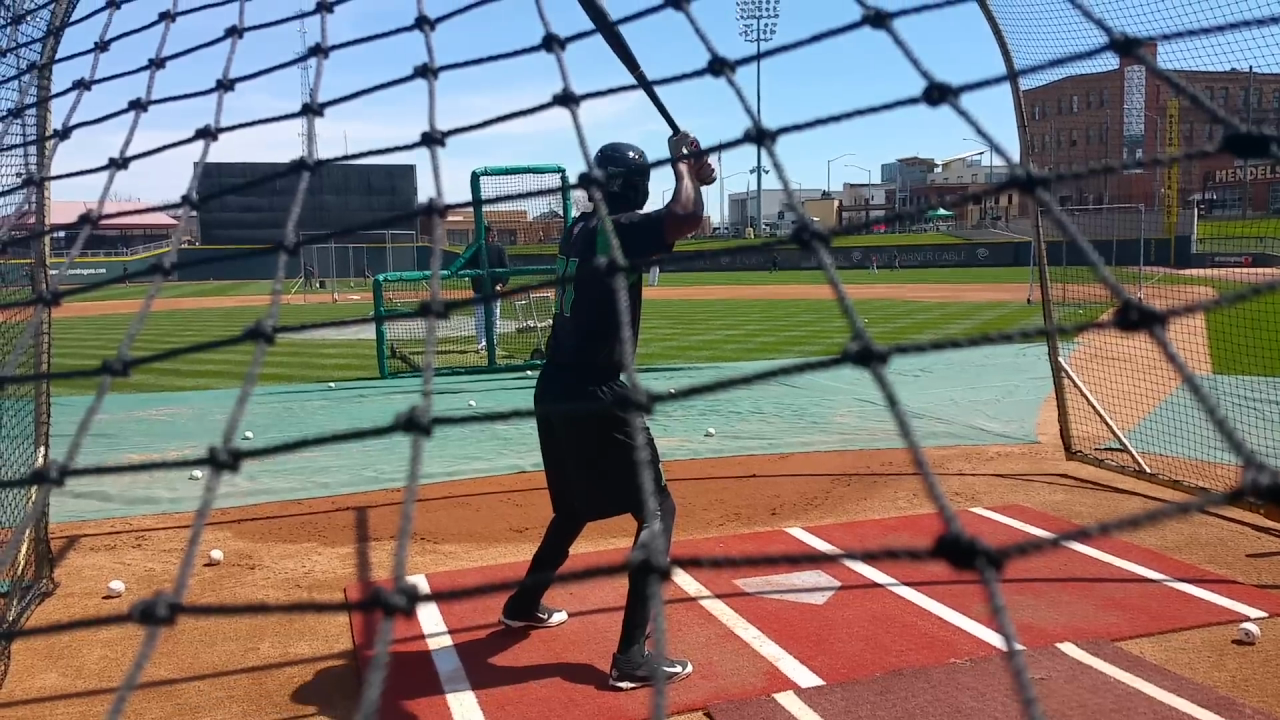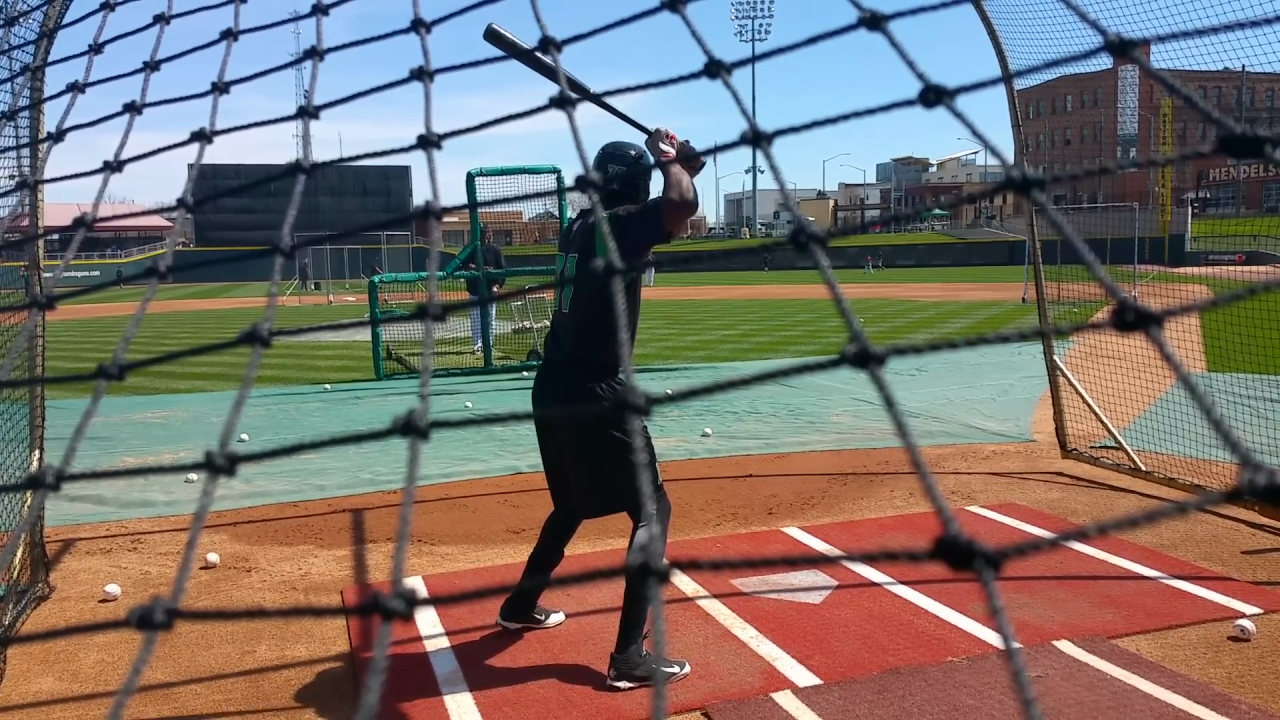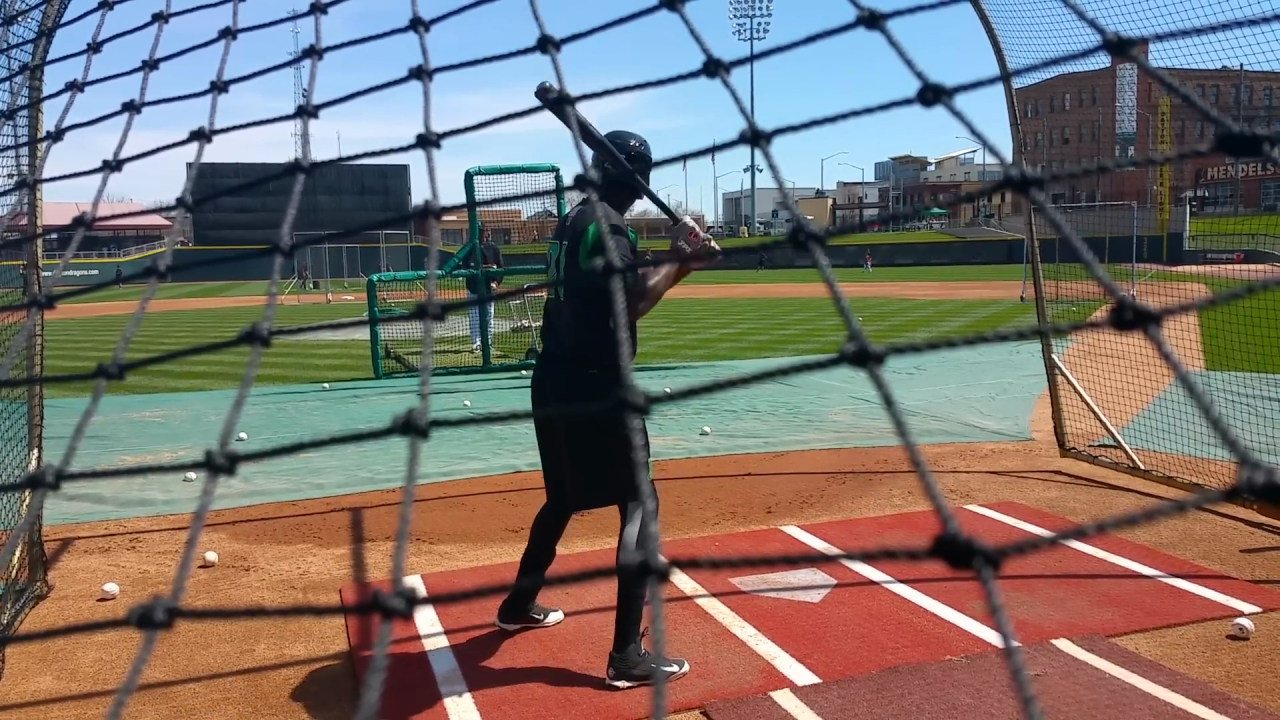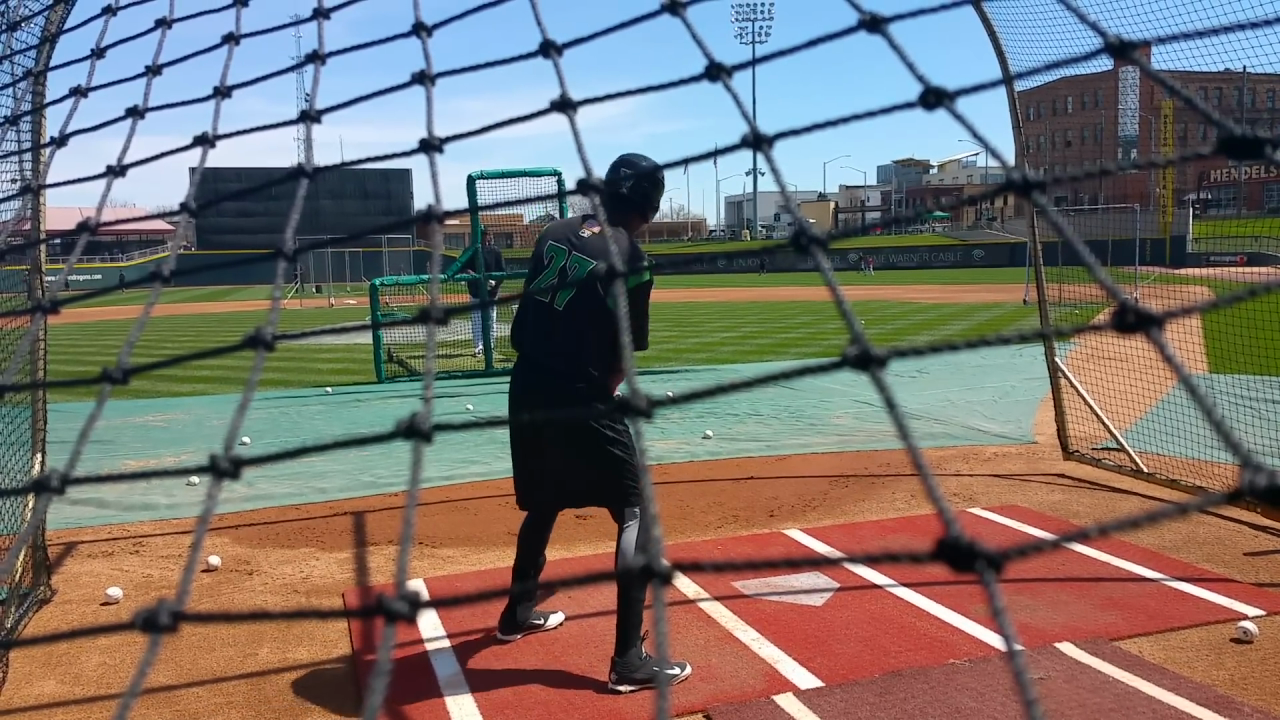
dt=1s
person 1, frame 1
left shoulder: (580, 230)
right shoulder: (616, 230)
left elbow: (661, 226)
right elbow: (685, 220)
left wrist: (691, 180)
right wrist: (680, 162)
left hip: (556, 389)
right hip: (595, 395)
left knee: (577, 504)
right knee: (656, 510)
left ankle: (525, 603)
right ankle: (632, 657)
person 1, frame 2
left shoulder: (581, 226)
right shoulder: (615, 225)
left elbow: (661, 223)
right elbow: (681, 205)
left wrist: (681, 170)
right wrist: (667, 158)
left hip: (554, 387)
right hip: (593, 393)
left knee: (573, 503)
right knee: (652, 511)
left ankle: (522, 604)
right ankle: (630, 657)
person 1, frame 3
left shoulder: (575, 220)
right shoulder: (607, 226)
left elbow: (612, 295)
right elbow: (639, 298)
left wrist: (680, 251)
right wrist: (681, 259)
left hip: (553, 376)
right hip: (593, 384)
left knee: (564, 496)
right knee: (638, 506)
left ankle: (519, 604)
right ankle: (628, 656)
person 1, frame 4
left shoulder: (557, 231)
right shoulder: (630, 259)
left elbow: (531, 307)
right elbow: (622, 349)
right wrist: (606, 394)
left hip: (528, 384)
right hip: (577, 394)
left knee: (547, 501)
right knee: (636, 511)
left ankle: (517, 612)
right ankle: (629, 659)
